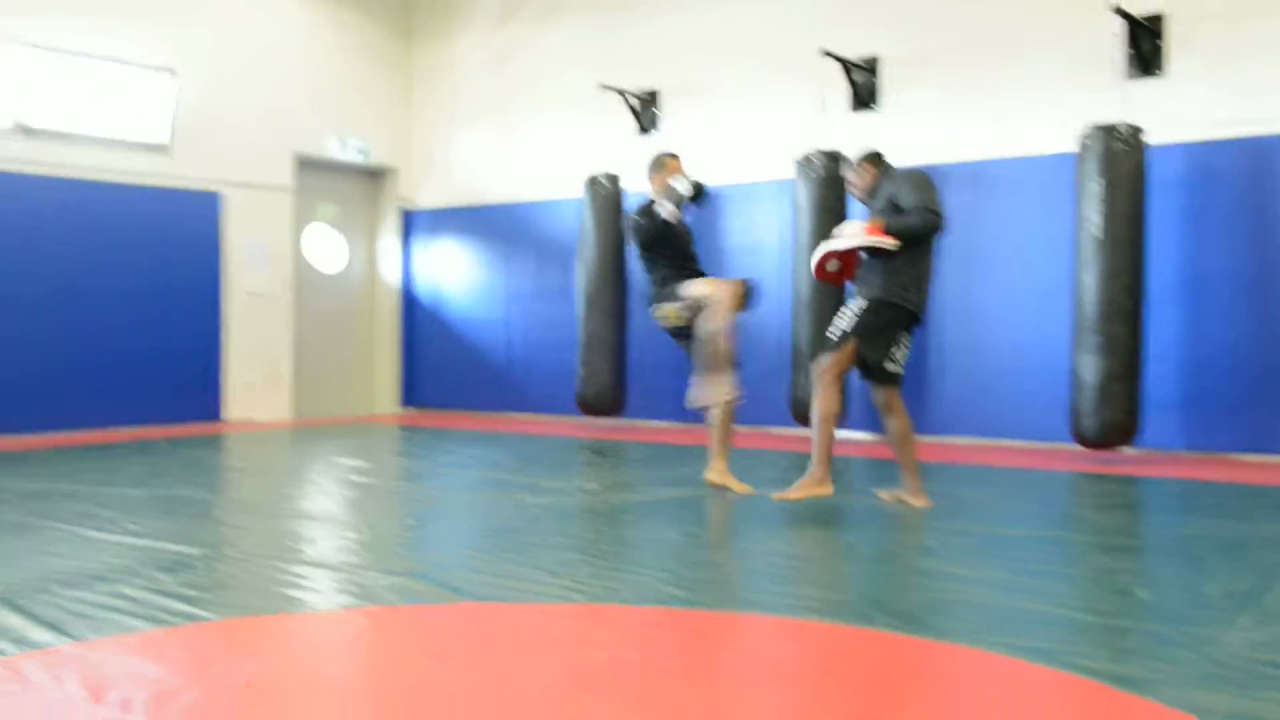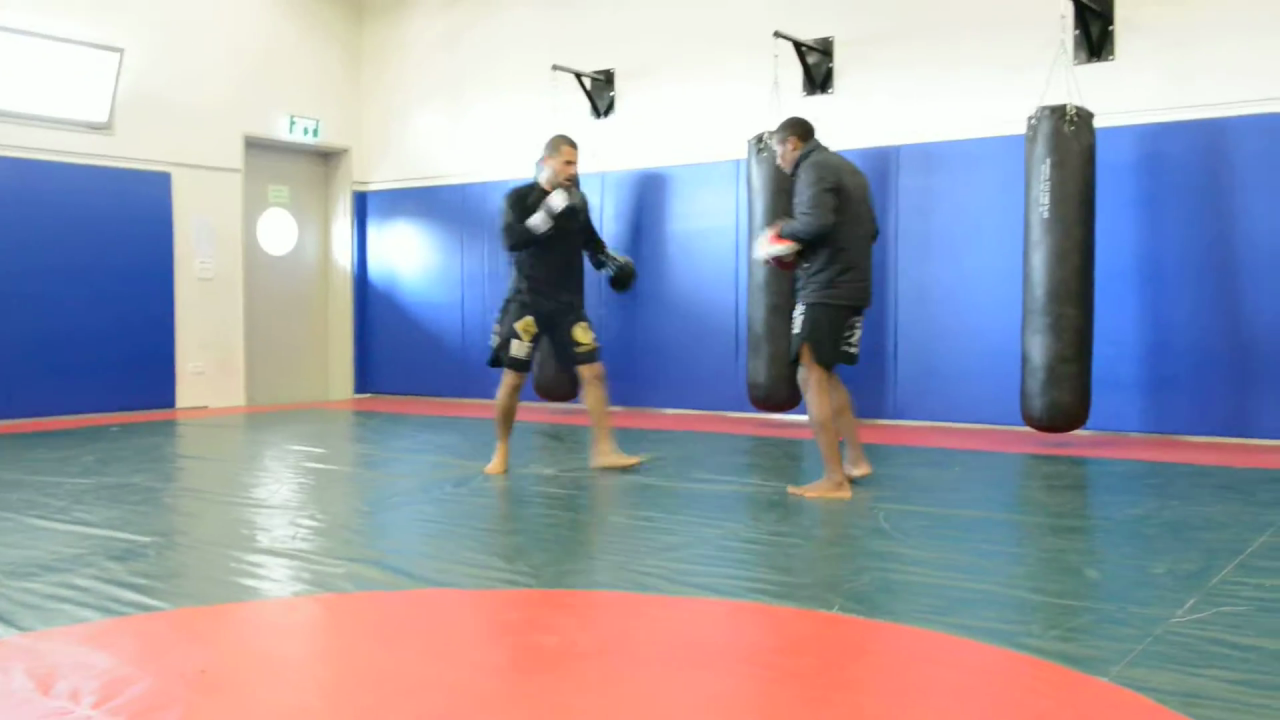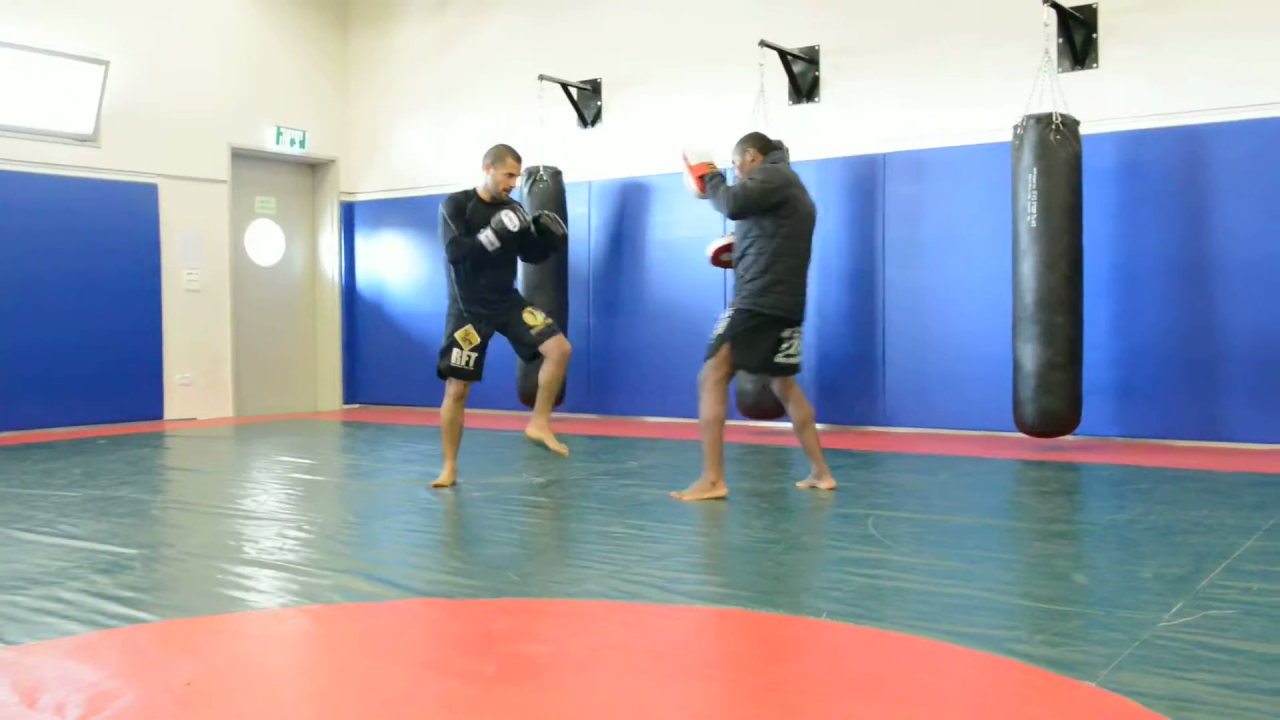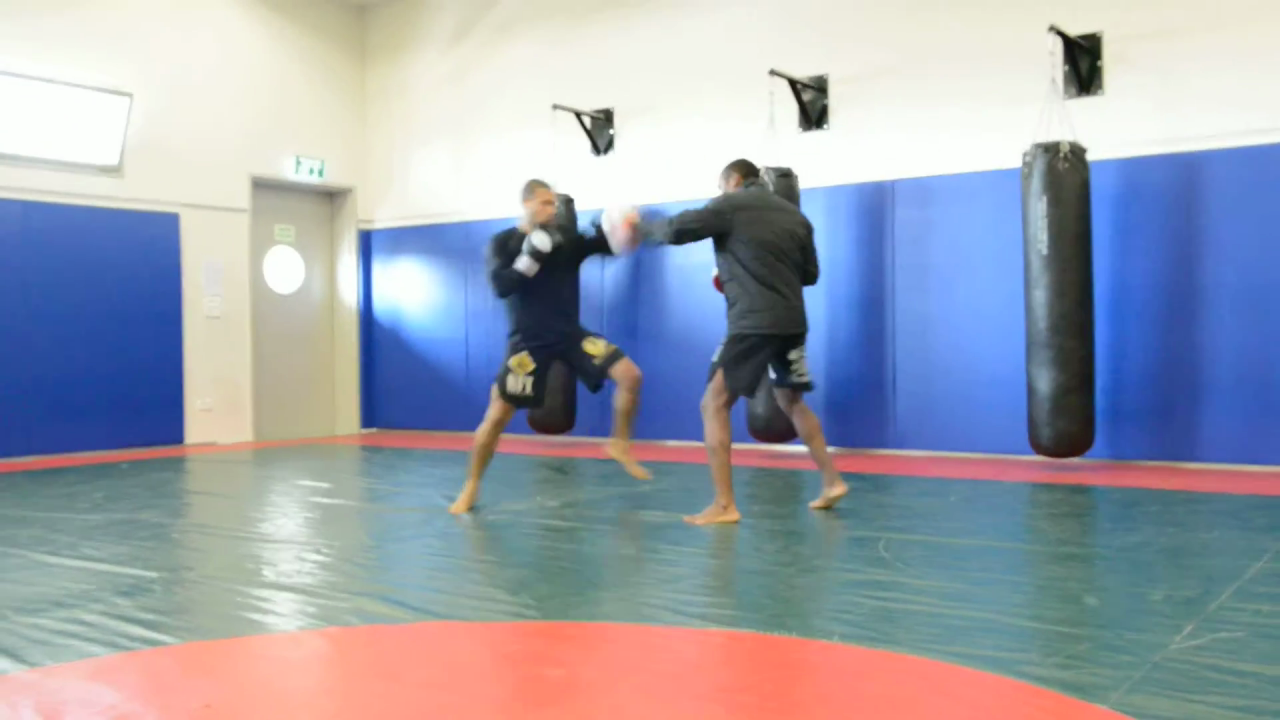
dt=0.5s
person 1, frame 1
left shoulder: (909, 180)
right shoulder: (883, 202)
left elbow: (930, 219)
left wrist: (879, 227)
right wrist: (851, 268)
left hip: (884, 299)
right hip: (891, 301)
left knee: (827, 370)
right knee: (886, 396)
left ankle: (819, 474)
right ankle: (912, 487)
person 1, frame 2
left shoulder: (815, 168)
right shoulder: (848, 169)
left elbow: (817, 222)
right elbow: (871, 230)
left wrist: (783, 231)
left hip: (825, 290)
right hip: (852, 288)
left knee: (812, 377)
right knee: (825, 374)
left ankle: (834, 479)
right ankle: (854, 458)
person 1, frame 3
left shoulder: (773, 175)
right shoulder: (794, 187)
left elbow: (734, 204)
left wrist: (708, 179)
right wrist: (743, 253)
left hip: (759, 300)
right hip: (787, 301)
left knee: (712, 378)
right knee: (785, 385)
left ankle: (712, 479)
right ankle: (821, 472)
person 1, frame 4
left shoulder: (731, 204)
right shoulder: (794, 215)
left elbow: (677, 231)
right elbow: (811, 273)
left hip: (753, 325)
right hip: (792, 322)
left knee: (714, 405)
right knee: (792, 402)
left ankle: (723, 505)
right ankle: (832, 481)
person 2, frame 1
left shoulder: (678, 221)
right shoulder: (645, 213)
right elbow: (648, 235)
right wrist: (675, 199)
left hip: (692, 306)
right hip: (676, 302)
right knee: (724, 292)
left ankle: (719, 469)
right ankle: (710, 378)
person 2, frame 2
left shoulder: (575, 201)
right shoulder: (520, 198)
left elbow: (590, 239)
right elbow: (512, 240)
left wrist: (610, 260)
right wrist: (548, 212)
left hip: (568, 303)
right hip: (528, 301)
left knee: (593, 372)
right knee: (512, 380)
left ankle: (604, 450)
right ankle: (501, 452)
person 2, frame 3
left shoulder: (512, 209)
right shoulder: (455, 205)
left elbow: (532, 255)
right elbow: (454, 252)
left wrist: (549, 237)
right wrist: (496, 232)
left hip: (508, 302)
right hip: (468, 309)
left knee: (560, 349)
right knee: (456, 389)
left ankle: (539, 423)
right ankle: (449, 469)
person 2, frame 4
left shoulder: (566, 236)
right shoulder: (502, 242)
left elbow: (602, 245)
right elbow: (502, 287)
left wrist: (609, 234)
right wrist: (531, 255)
left hip: (567, 334)
right hip: (528, 340)
left knee: (630, 375)
right knee: (498, 415)
left ankle: (620, 445)
right ankle: (469, 489)
